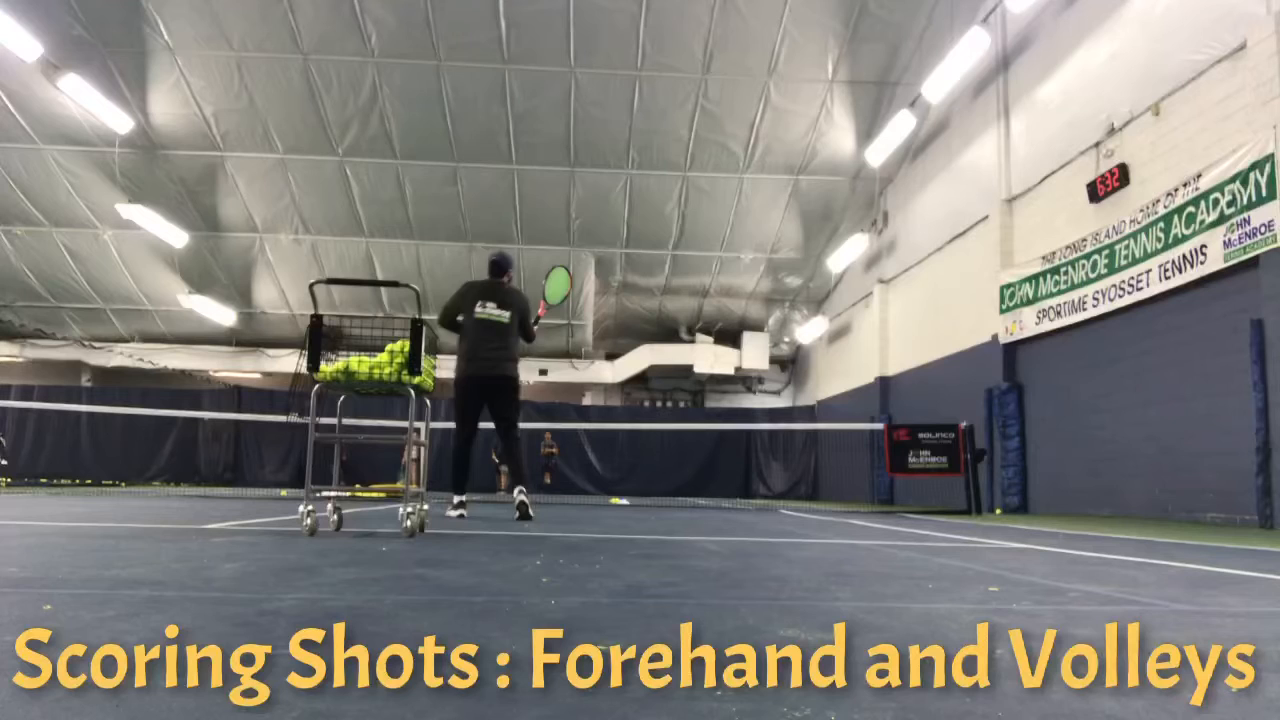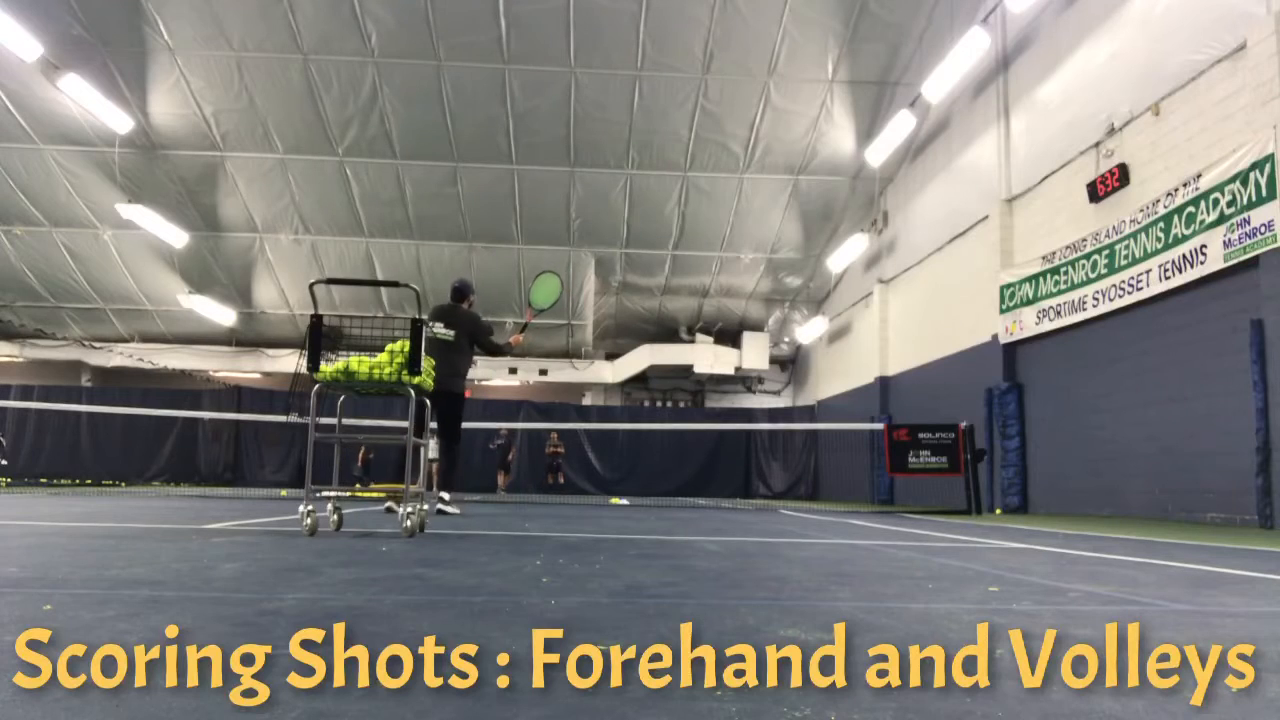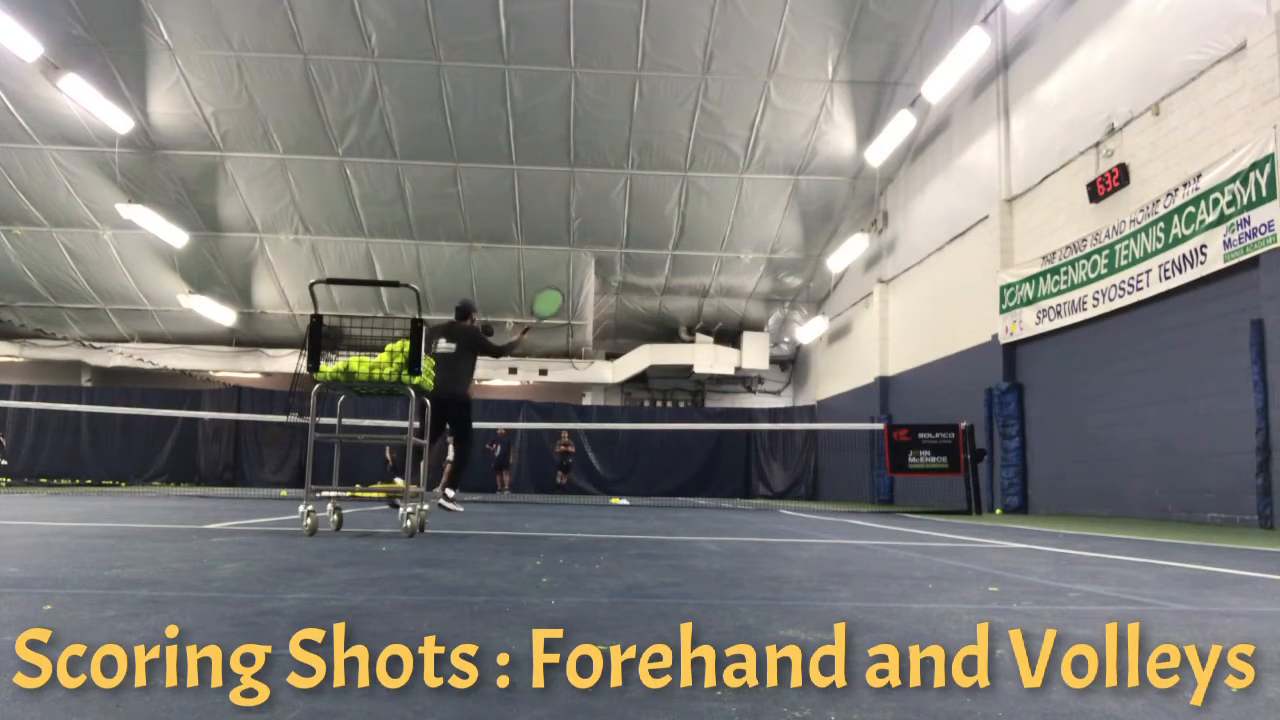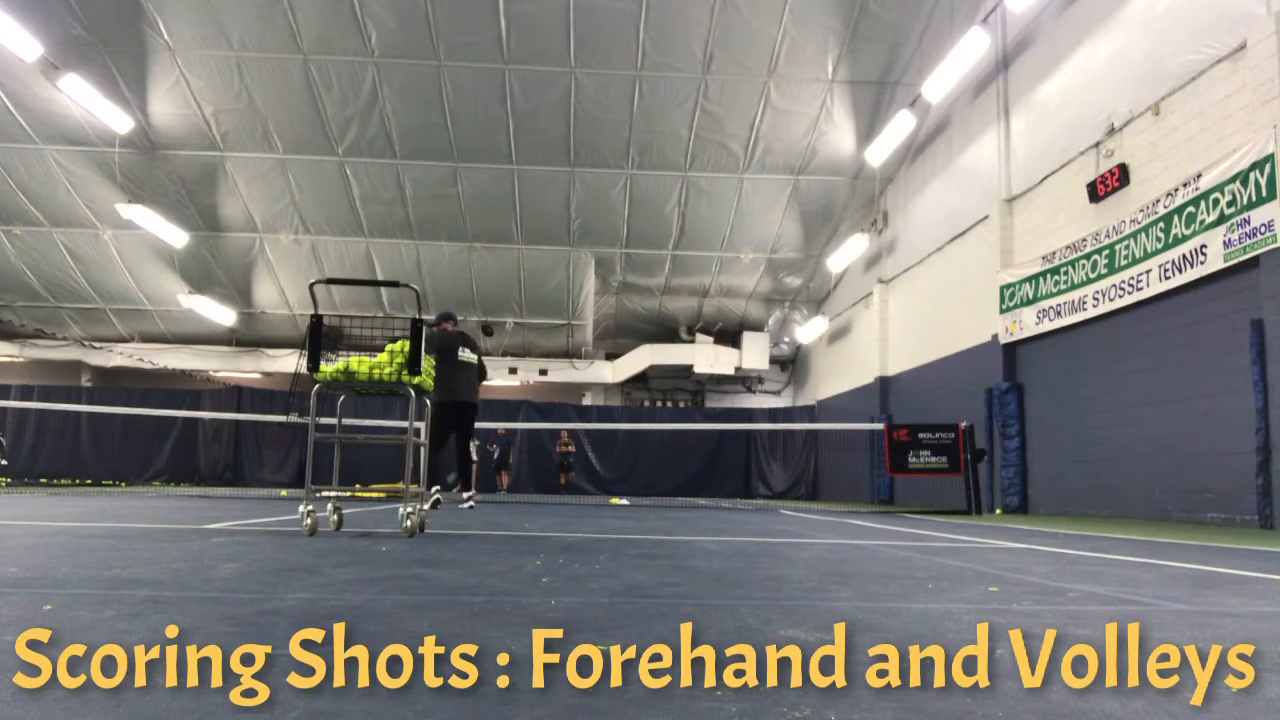
dt=0.7s
person 1, frame 1
left shoulder: (470, 290)
right shoulder: (518, 298)
left elbow: (444, 320)
right elbow: (529, 337)
right wrist: (533, 327)
left hip: (470, 373)
right hip: (505, 375)
left knee: (464, 437)
right knee: (509, 436)
left ankle: (459, 500)
right ankle: (520, 491)
person 1, frame 2
left shoulder: (434, 314)
right shoulder: (471, 319)
right elbow: (492, 349)
right wrist: (511, 344)
right hip: (450, 388)
left knee: (413, 439)
right knee: (450, 443)
right ankle: (444, 498)
person 1, frame 3
left shoulder: (434, 332)
right shoulder: (471, 334)
right elbow: (496, 351)
right wrist: (515, 342)
left hip: (432, 395)
right hip: (456, 396)
right knee: (463, 446)
right ankle: (448, 494)
person 1, frame 4
left shoulder: (445, 337)
right shoulder: (473, 344)
left elbow: (425, 345)
right elbow: (482, 374)
left hip: (448, 400)
right hip: (471, 402)
left knee: (434, 446)
right knee: (463, 448)
left ankle: (434, 490)
right ankle: (468, 494)
